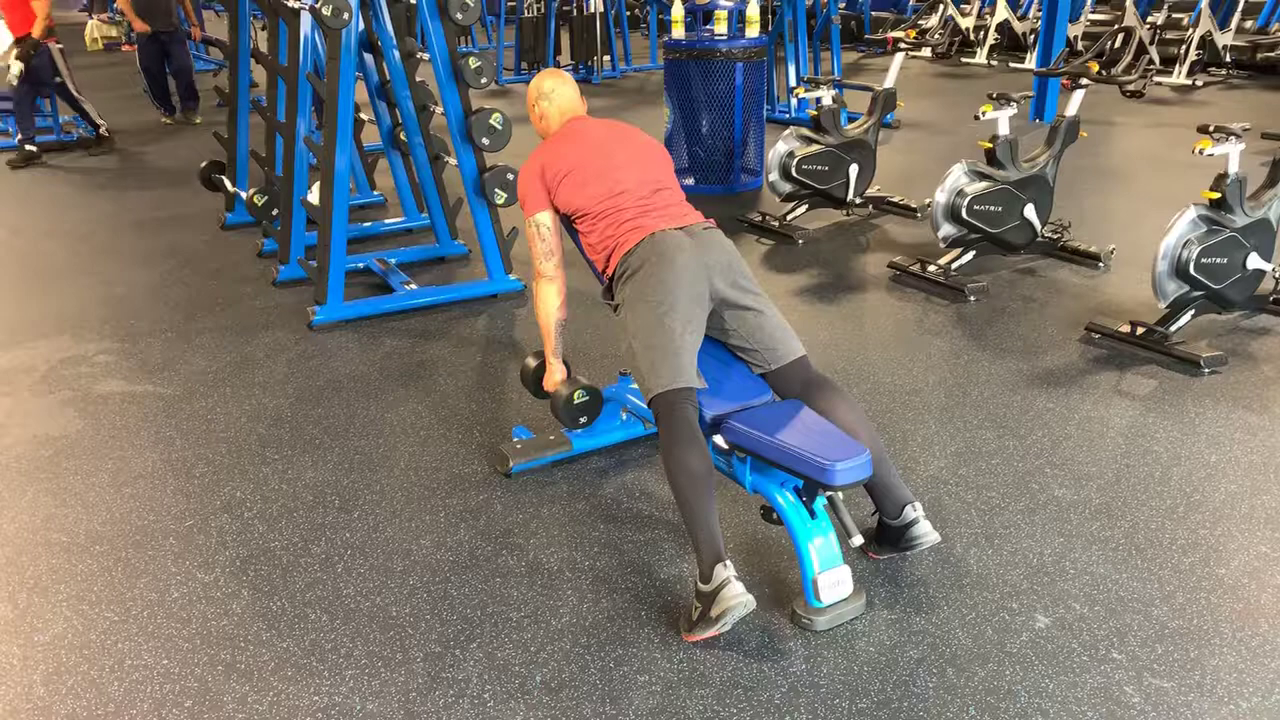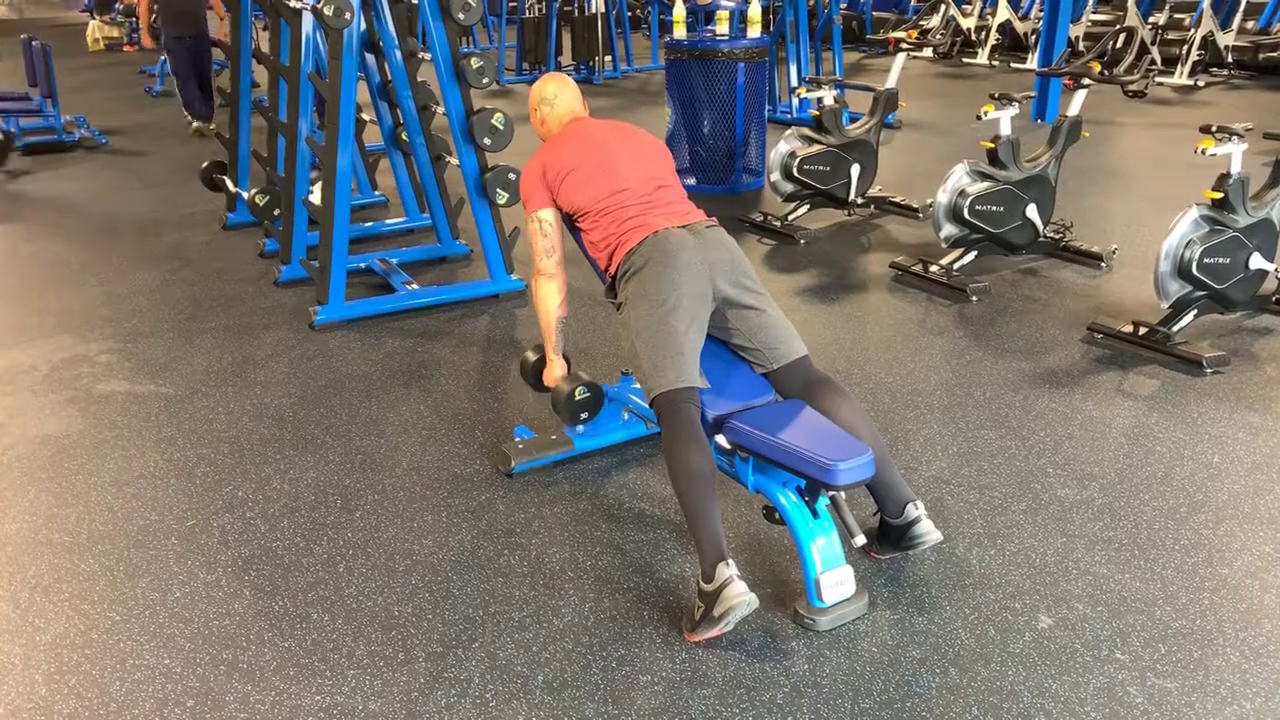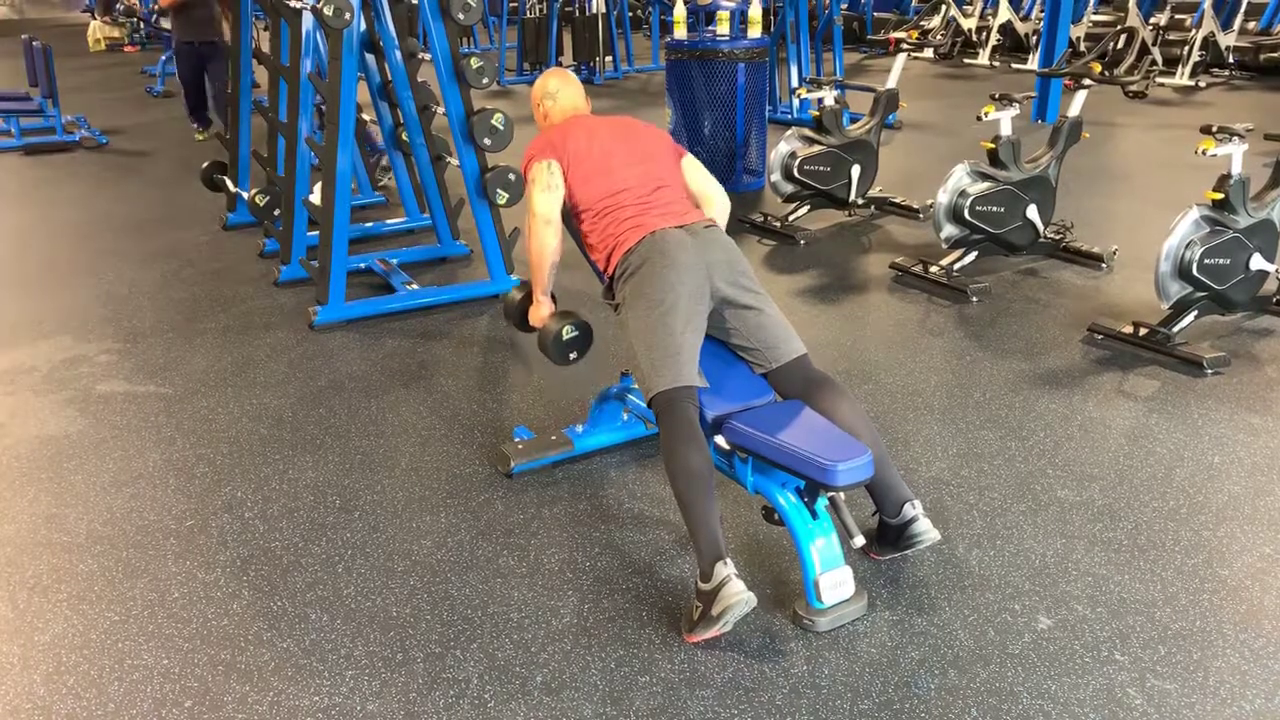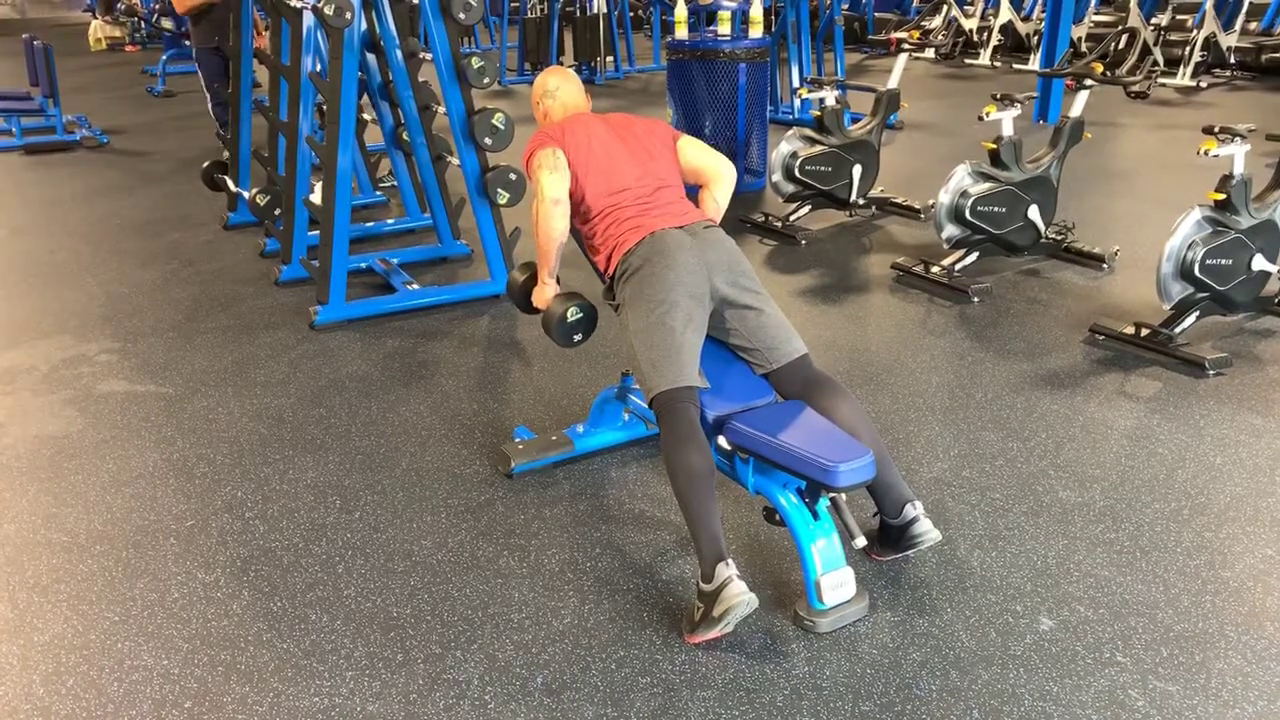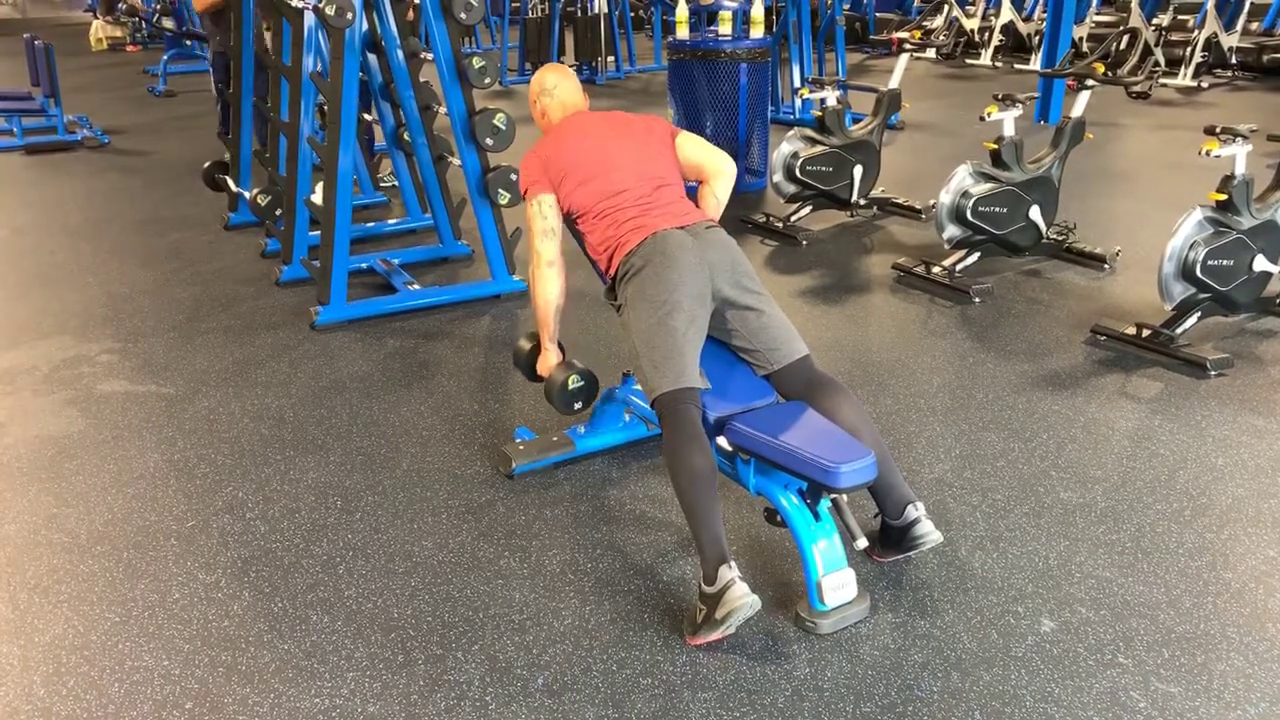
dt=0.7s
person 1, frame 1
left shoulder: (538, 167)
right shoulder: (640, 136)
left elbow: (550, 276)
left wrist: (554, 361)
left hip: (649, 264)
right hip: (711, 243)
left knee: (675, 409)
right knee: (802, 378)
left ankle: (717, 578)
right ankle: (900, 512)
person 1, frame 2
left shoulder: (540, 166)
right shoulder: (640, 135)
left elbow: (549, 273)
left wrist: (554, 357)
left hip: (652, 260)
right hip: (715, 240)
left knee: (677, 407)
right knee: (804, 377)
left ankle: (720, 577)
right ankle: (903, 512)
person 1, frame 3
left shoulder: (547, 144)
right shoulder: (647, 129)
left elbow: (545, 220)
right elbow: (717, 200)
left wrist: (541, 298)
left hip: (649, 260)
right hip: (713, 243)
left knee: (676, 407)
right knee: (802, 376)
left ankle: (717, 576)
right ankle: (901, 511)
person 1, frame 4
left shoulder: (548, 139)
right shoulder: (646, 125)
left elbow: (554, 197)
right elbow: (721, 173)
left wrist: (546, 279)
left hip: (648, 261)
right hip: (713, 243)
left knee: (676, 408)
right knee: (802, 376)
left ankle: (719, 577)
right ankle: (902, 512)
person 1, frame 5
left shoulder: (541, 156)
right shoulder: (646, 123)
left elbow: (547, 261)
right elbow: (721, 168)
left wrist: (549, 345)
left hip: (649, 263)
right hip: (713, 243)
left knee: (679, 409)
right knee: (804, 377)
left ankle: (721, 578)
right ankle: (903, 513)
